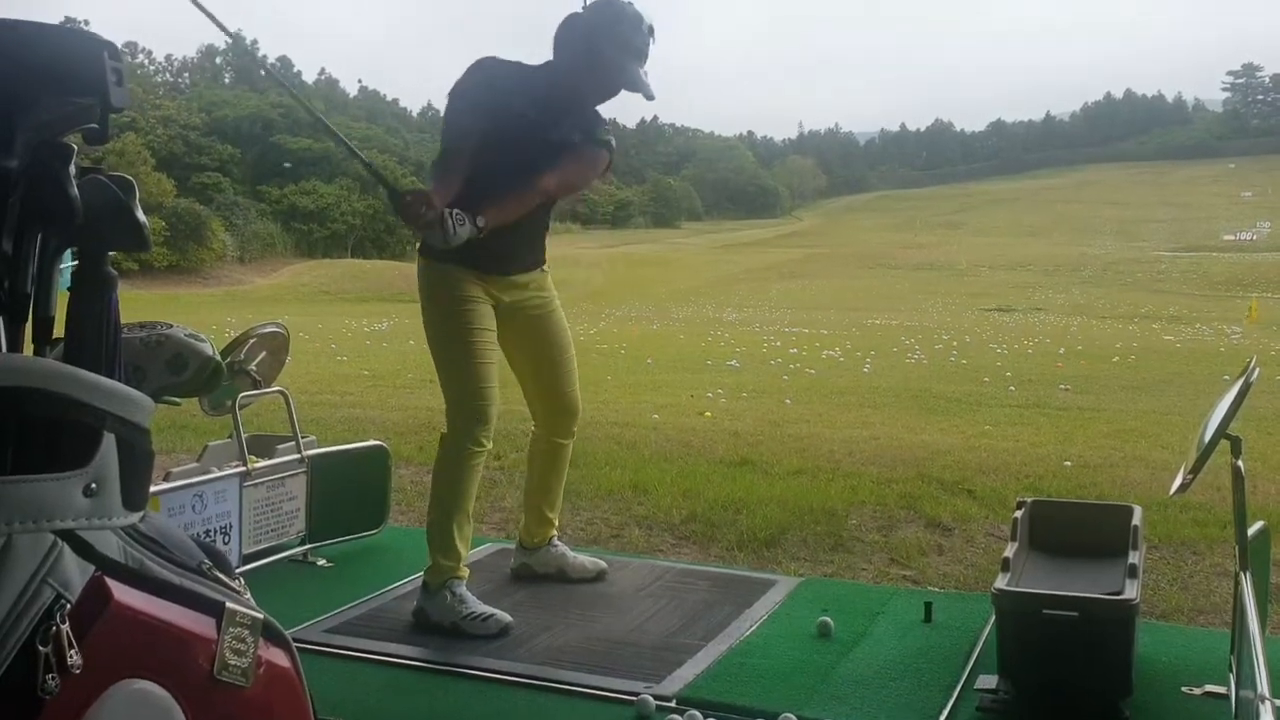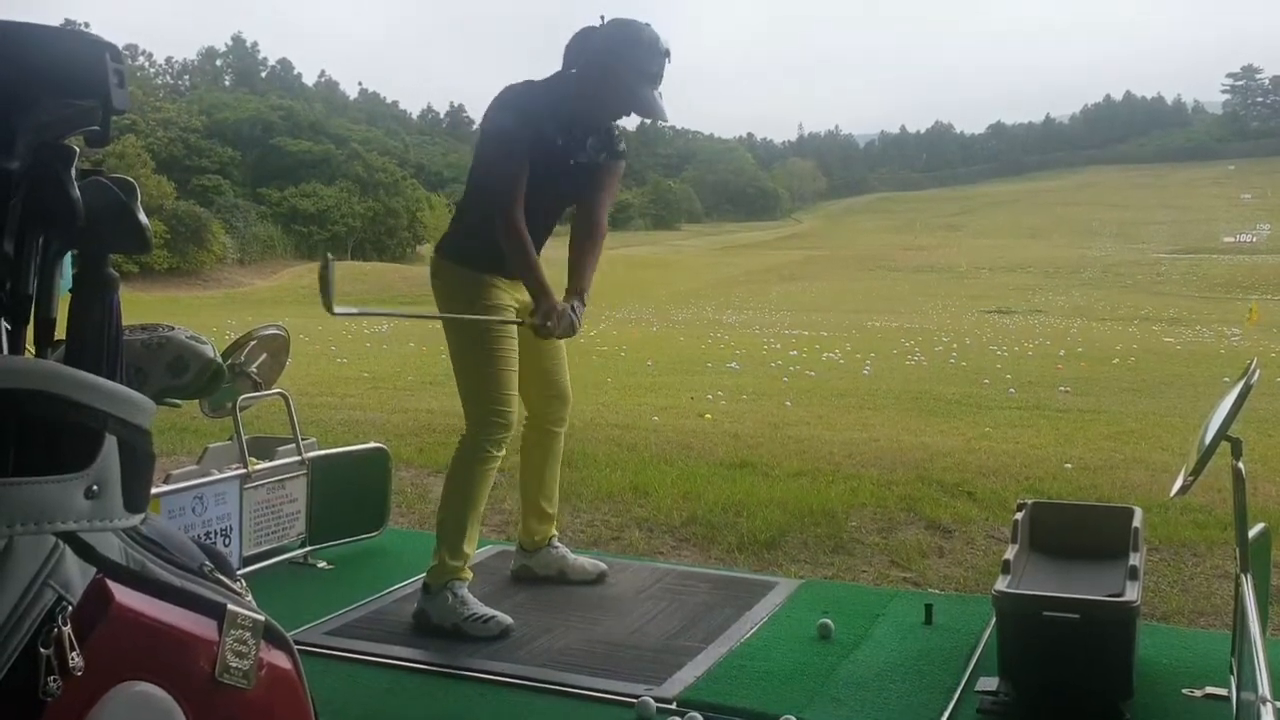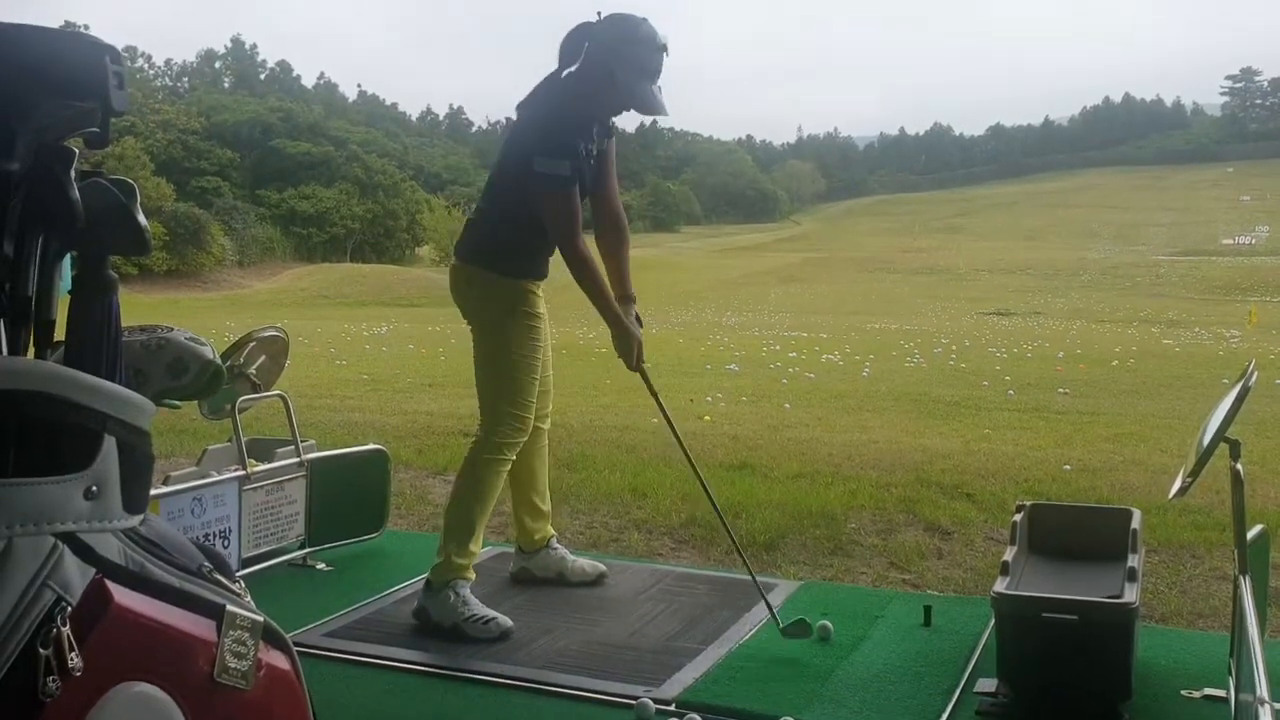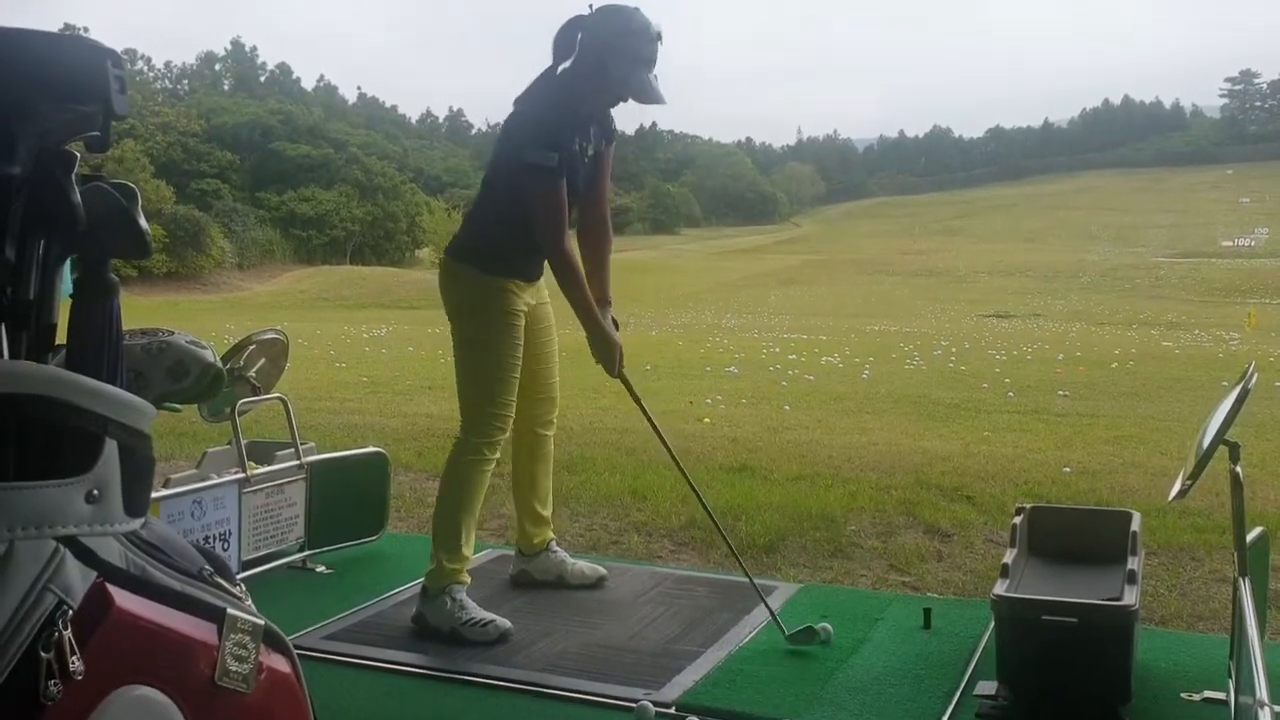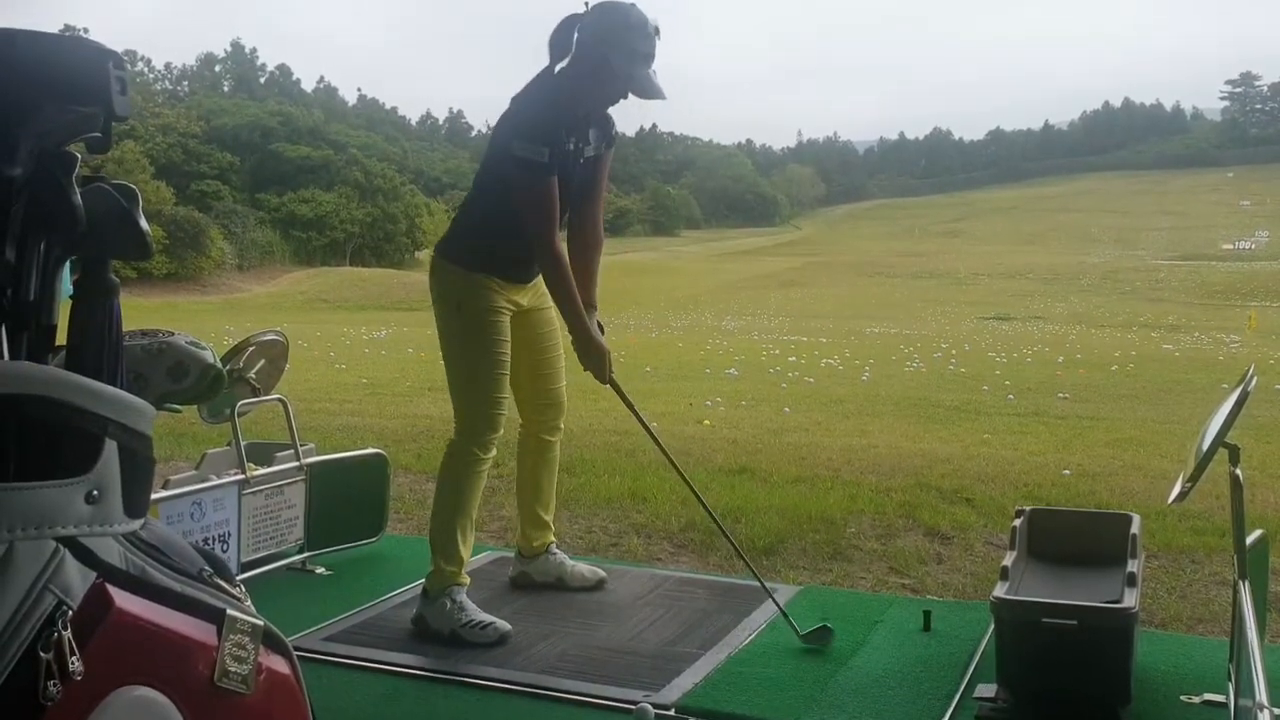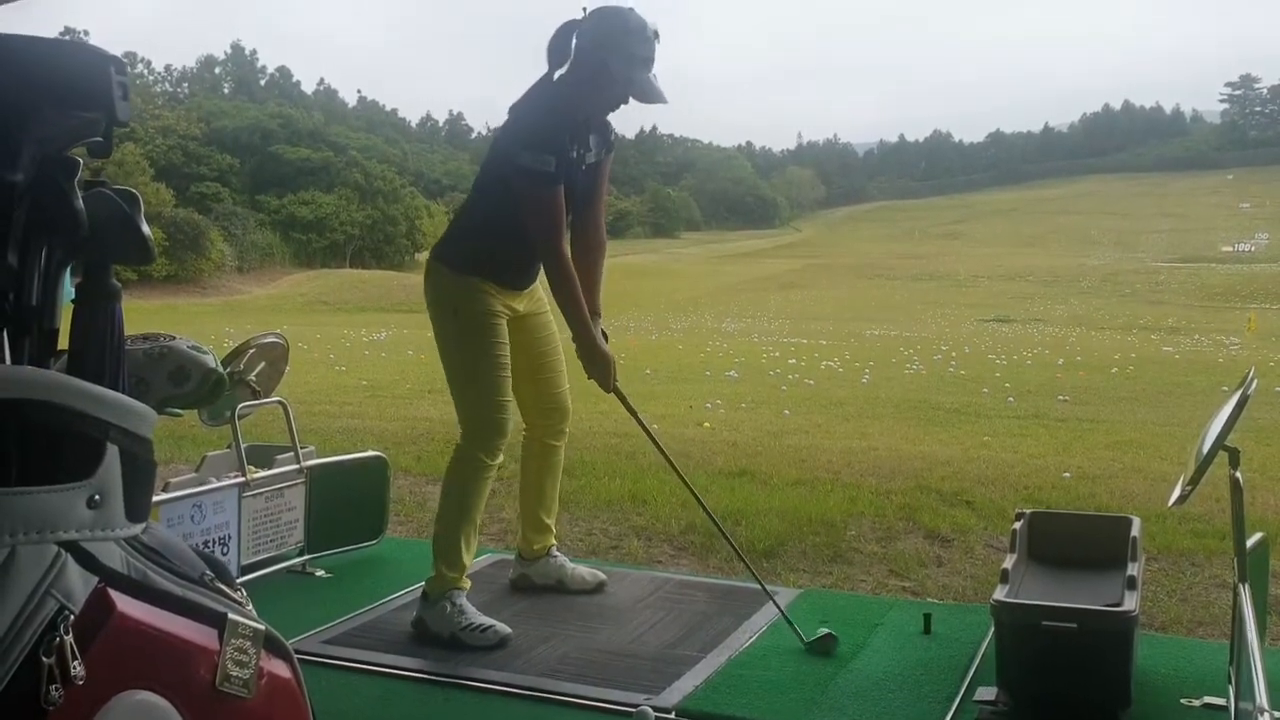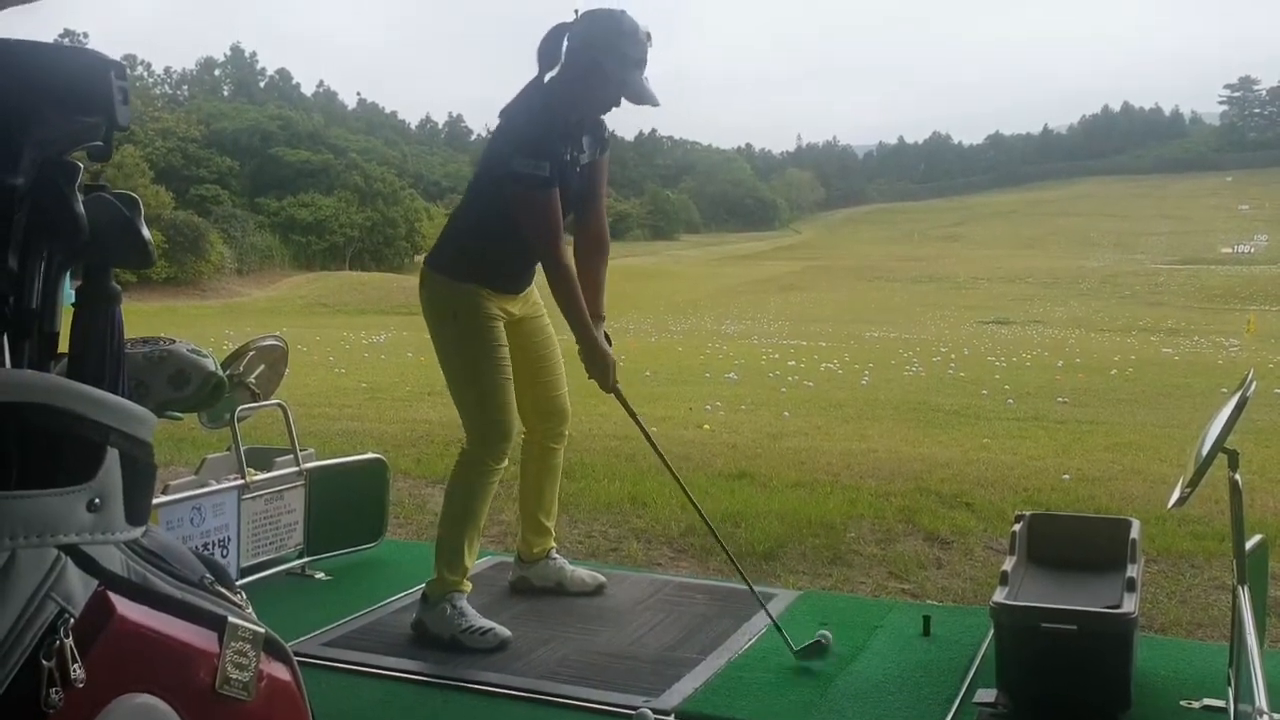
dt=0.4s
person 1, frame 1
left shoulder: (595, 139)
right shoulder: (491, 80)
left elbow: (539, 189)
right elbow: (454, 156)
left wrist: (469, 222)
right wrist: (434, 199)
left hip: (528, 276)
right hip: (456, 272)
left knee: (561, 412)
right knee: (474, 420)
left ankle: (538, 544)
right ankle: (441, 587)
person 1, frame 2
left shoulder: (606, 145)
right shoulder: (520, 107)
left elbow: (592, 224)
right elbow: (505, 212)
left wrist: (575, 298)
right wrist: (543, 295)
left hip: (528, 281)
right hip: (472, 272)
left knee: (552, 407)
right knee: (494, 422)
left ankle: (537, 545)
right ankle: (443, 587)
person 1, frame 3
left shoulder: (595, 121)
right shoulder: (549, 130)
left elbow: (610, 216)
right elbow: (571, 241)
left wrist: (627, 302)
right wrist: (617, 324)
left hip: (517, 275)
right hip: (497, 278)
left knee: (535, 416)
right knee: (506, 426)
left ankle: (535, 546)
right ankle: (445, 586)
person 1, frame 4
left shoulder: (596, 121)
right shoulder: (541, 123)
left elbow: (595, 222)
right elbow: (555, 239)
left wrist: (605, 308)
right wrist: (596, 327)
left hip: (523, 279)
right hip: (483, 278)
left knee: (540, 416)
right knee: (487, 428)
left ankle: (535, 549)
right ankle: (441, 591)
person 1, frame 5
left shoulder: (597, 125)
right shoulder: (533, 120)
left elbow: (587, 226)
right elbow: (546, 237)
left wrist: (589, 314)
right wrist: (583, 330)
left hip: (526, 280)
right hip: (472, 279)
left knee: (547, 415)
right knee: (480, 430)
left ankle: (536, 552)
right ankle: (441, 593)
person 1, frame 6
left shoulder: (595, 131)
right shoulder: (537, 129)
left elbow: (590, 233)
right elbow: (554, 247)
left wrist: (594, 321)
right wrist: (588, 340)
left hip: (520, 285)
right hip: (467, 284)
left knee: (552, 417)
right knee: (488, 434)
left ankle: (536, 554)
right ankle: (442, 597)
person 1, frame 7
left shoulder: (590, 131)
right shoulder: (529, 132)
left elbow: (594, 231)
right elbow: (552, 250)
left wrist: (597, 323)
right wrist: (589, 341)
left hip: (516, 289)
right hip: (462, 290)
left knee: (551, 420)
right knee: (493, 438)
left ankle: (535, 557)
right ankle: (442, 600)
